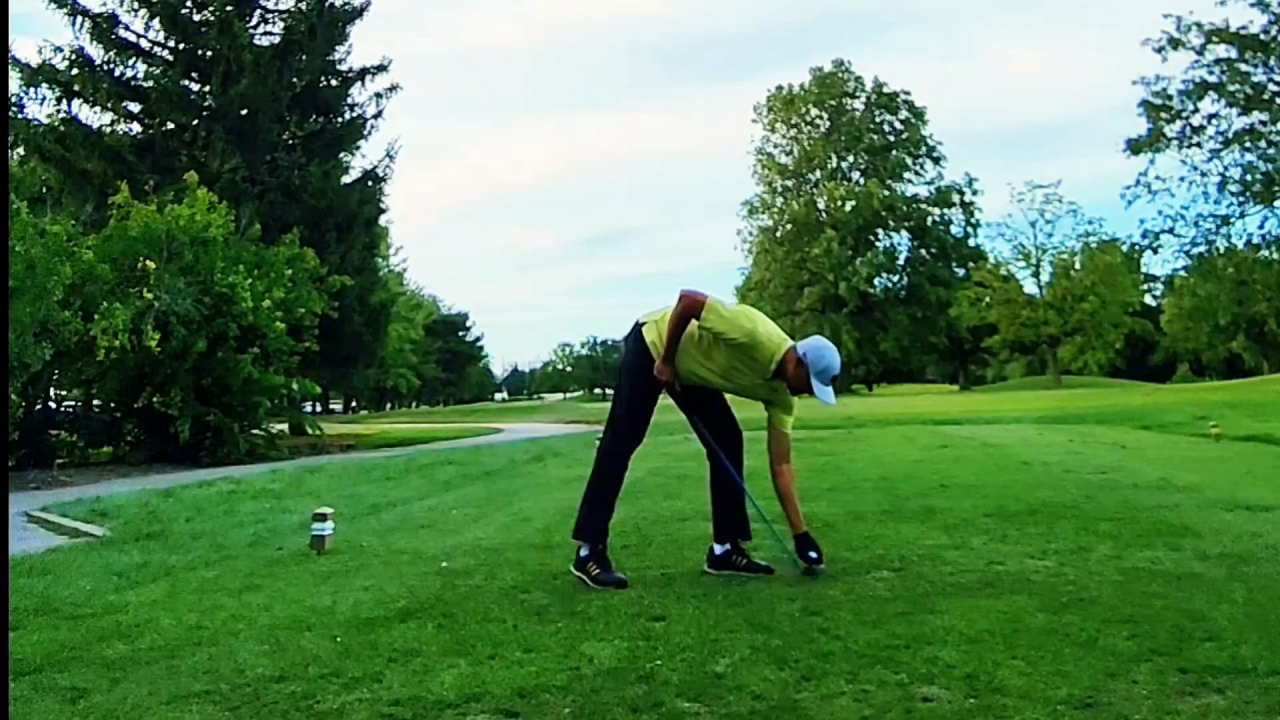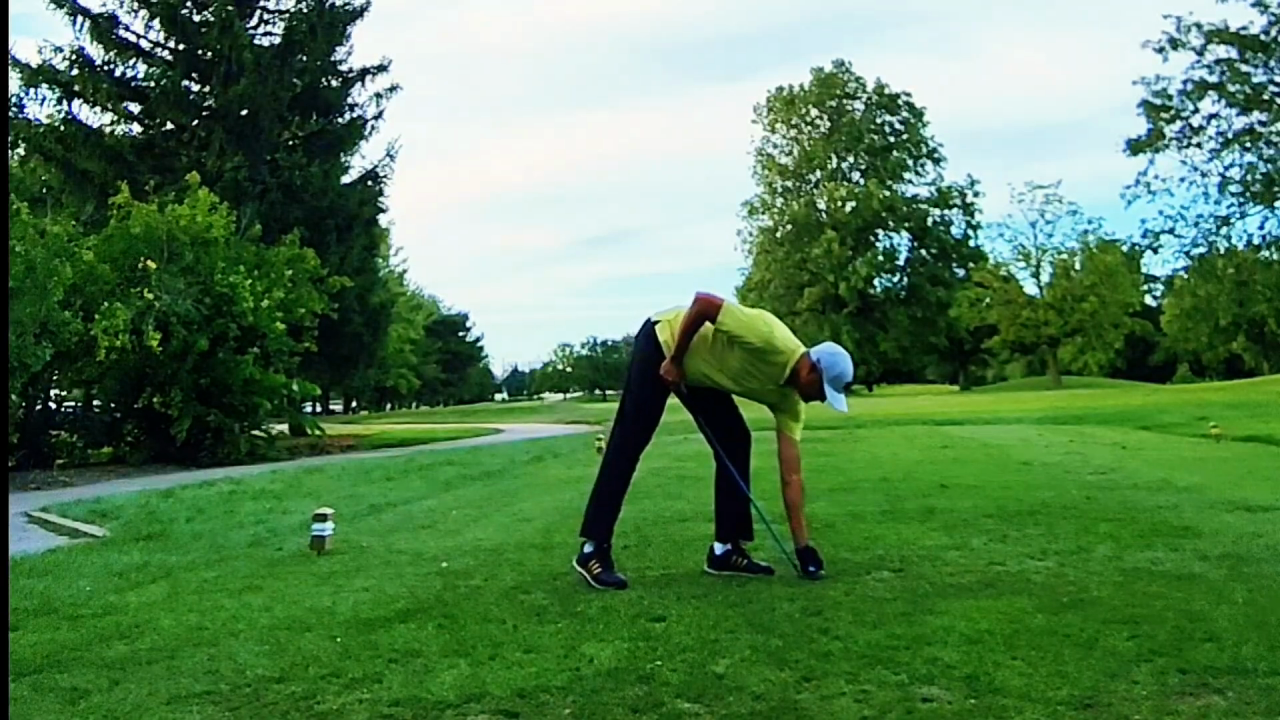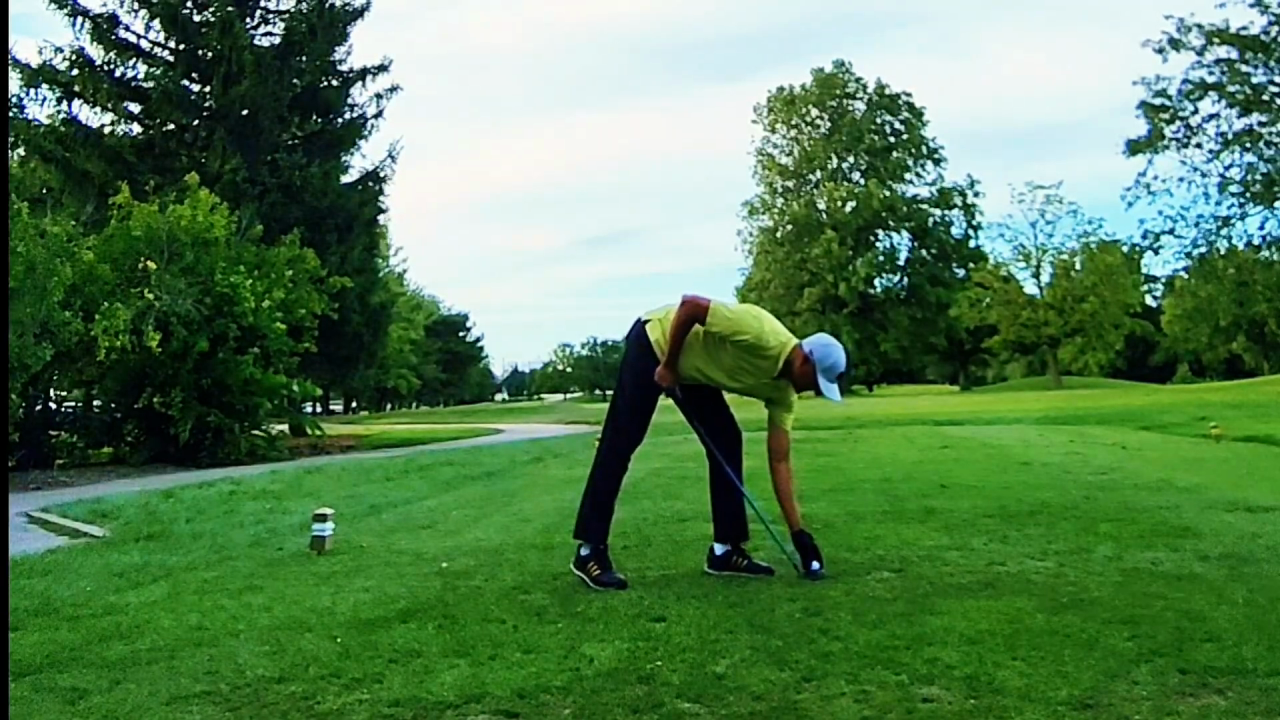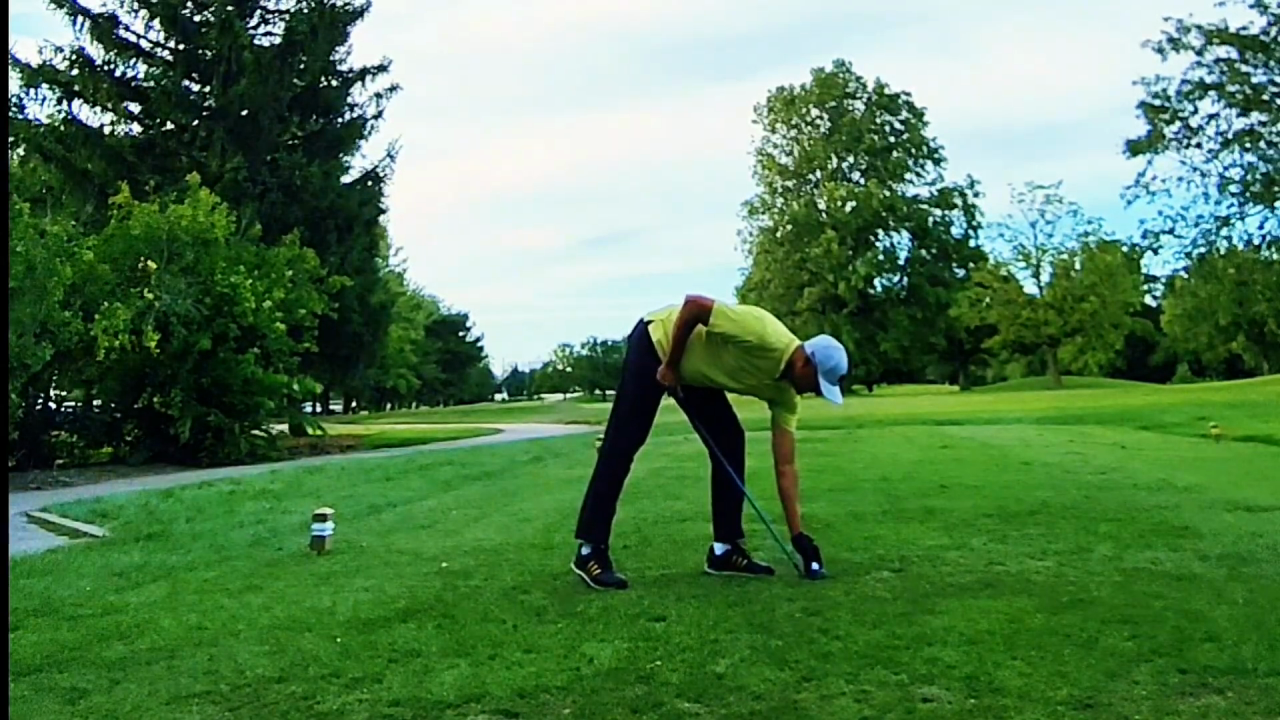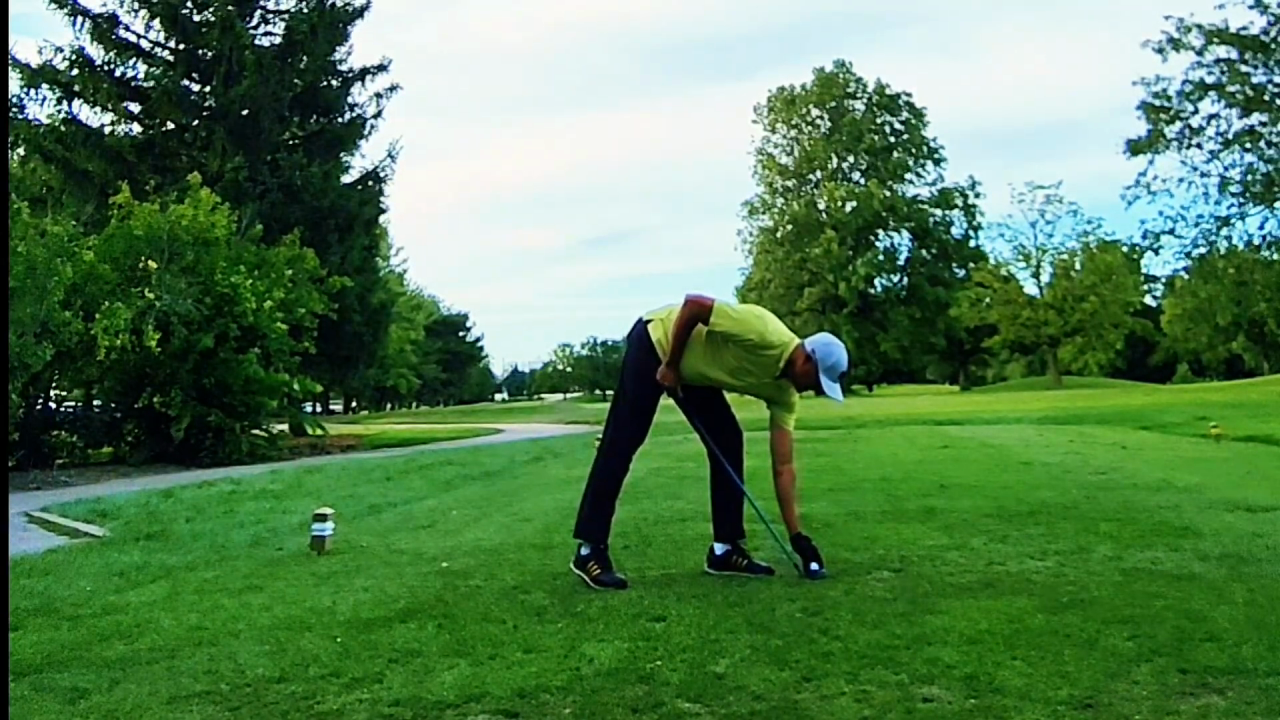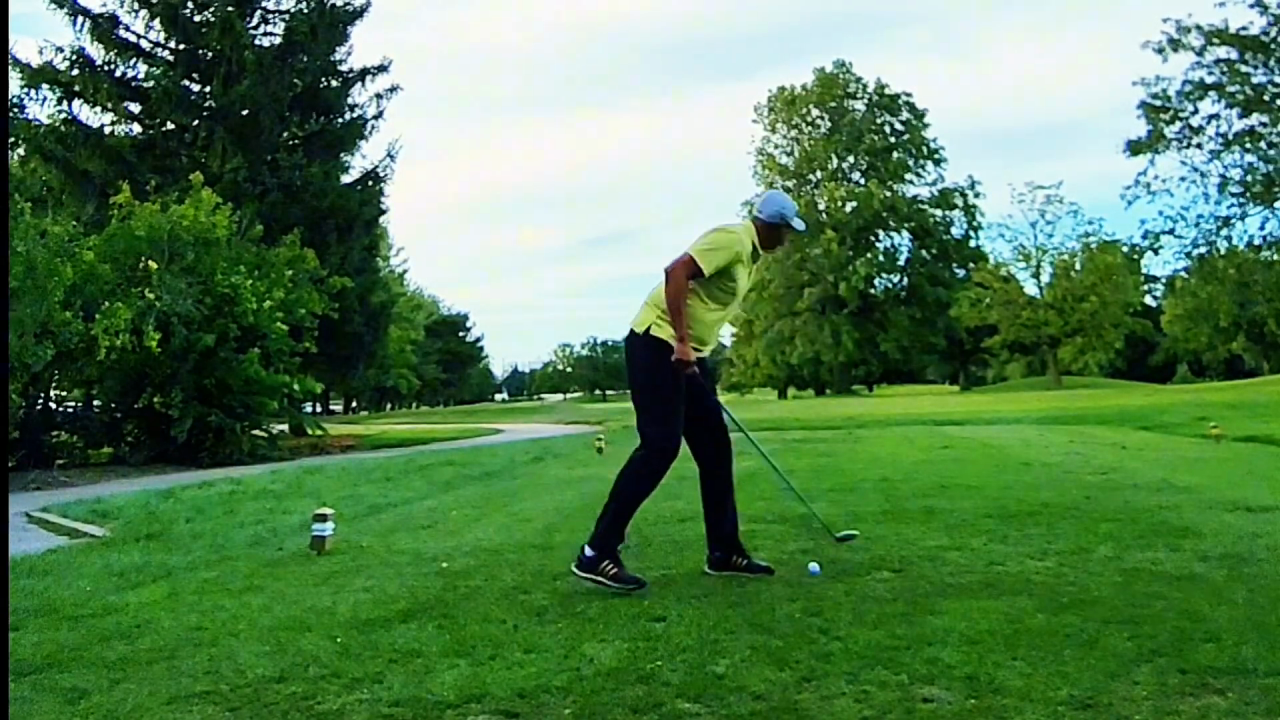
dt=0.7s
person 1, frame 1
left shoulder: (779, 391)
right shoulder: (754, 334)
left elbow: (781, 464)
right elbow: (687, 299)
left wrist: (800, 532)
right wrist: (666, 360)
left hip: (692, 371)
right hip: (653, 343)
left knee: (728, 443)
right knee: (620, 445)
left ankle: (725, 548)
right ankle: (590, 552)
person 1, frame 2
left shoulder: (788, 397)
right shoulder: (769, 338)
left elbow: (791, 475)
right elbow: (703, 302)
left wrist: (803, 545)
right wrist: (674, 360)
left hip: (699, 373)
right hip: (662, 343)
left knee: (735, 444)
right knee: (628, 445)
left ankle: (726, 549)
right ankle: (594, 550)
person 1, frame 3
left shoulder: (781, 388)
right shoulder: (760, 332)
left elbow: (779, 462)
right elbow: (689, 305)
left wrist: (798, 530)
right wrist: (668, 366)
left hip: (692, 370)
right hip: (654, 341)
left knee: (727, 443)
right knee: (620, 444)
left ankle: (725, 548)
right ankle: (590, 551)
person 1, frame 4
left shoulder: (784, 391)
right shoulder: (762, 333)
left elbow: (785, 466)
right elbow: (692, 304)
left wrist: (798, 534)
right wrist: (671, 365)
left hip: (695, 372)
right hip: (658, 342)
left knee: (731, 443)
right knee: (623, 445)
left ankle: (725, 548)
right ankle: (591, 551)
person 1, frame 5
left shoulder: (783, 389)
right shoulder: (762, 332)
left elbow: (783, 465)
right elbow: (692, 304)
left wrist: (796, 534)
right wrist: (670, 365)
left hip: (694, 370)
right hip: (656, 341)
left knee: (728, 442)
right knee: (621, 445)
left ankle: (725, 548)
right ankle: (590, 550)
person 1, frame 6
left shoulder: (748, 254)
right shoulder: (732, 238)
right elbow: (676, 272)
right wrist: (681, 341)
left hip: (682, 351)
right hip: (657, 343)
left knee: (716, 448)
right knee: (659, 448)
left ankle: (724, 551)
right ankle: (597, 552)
